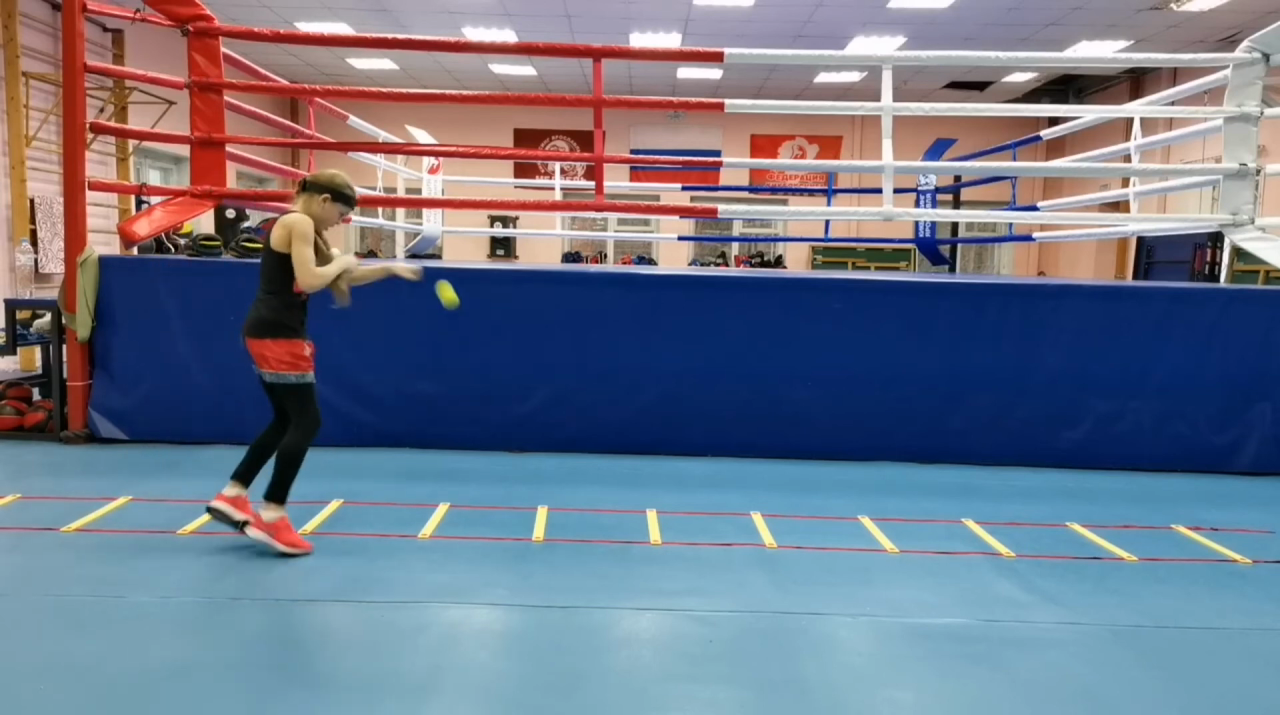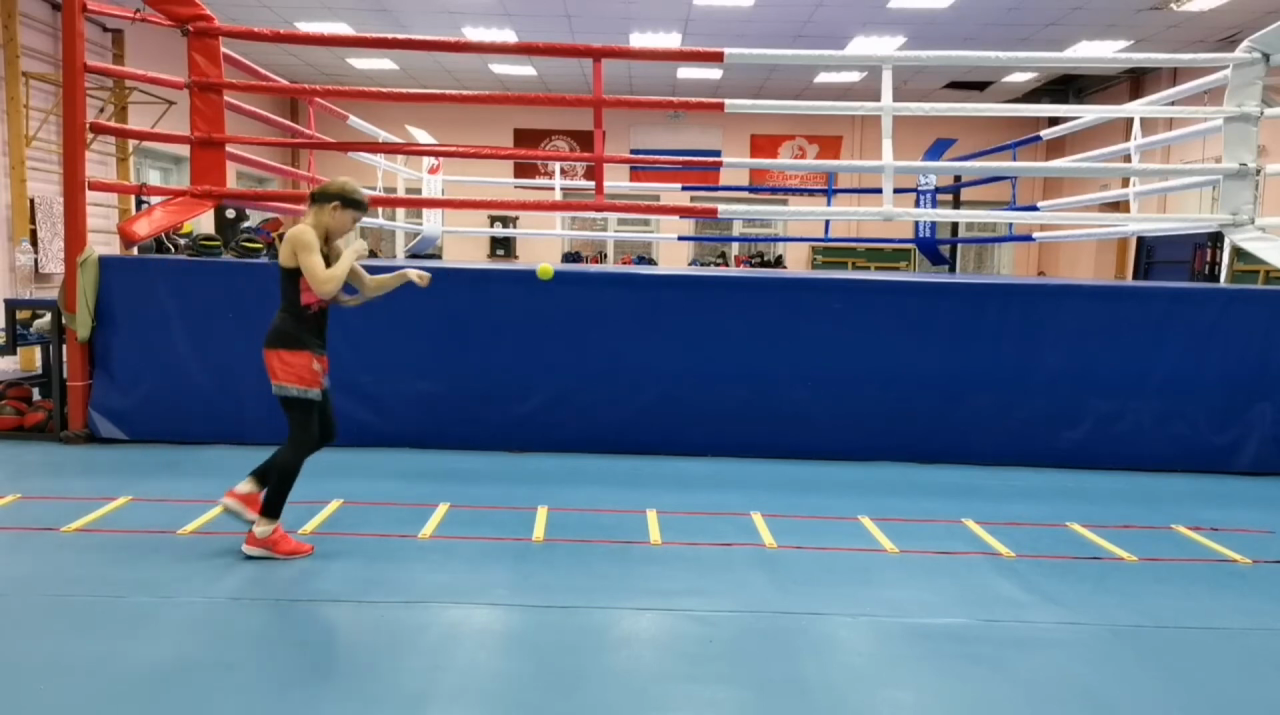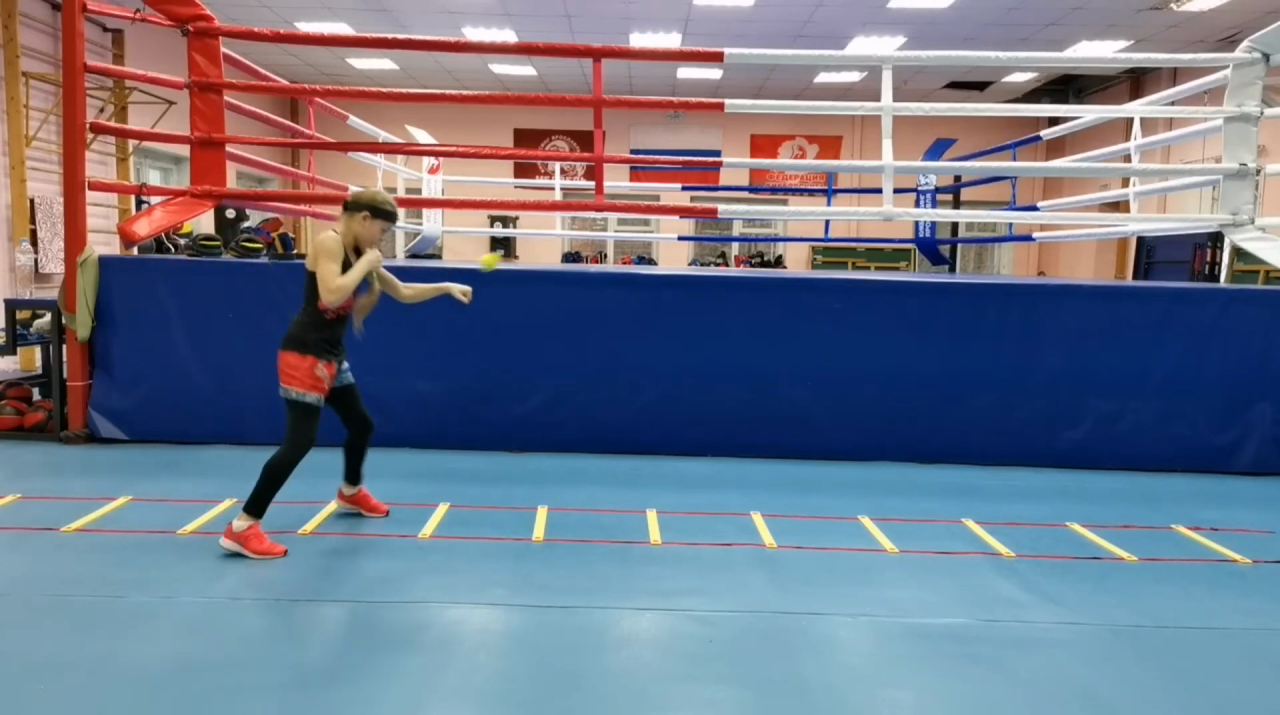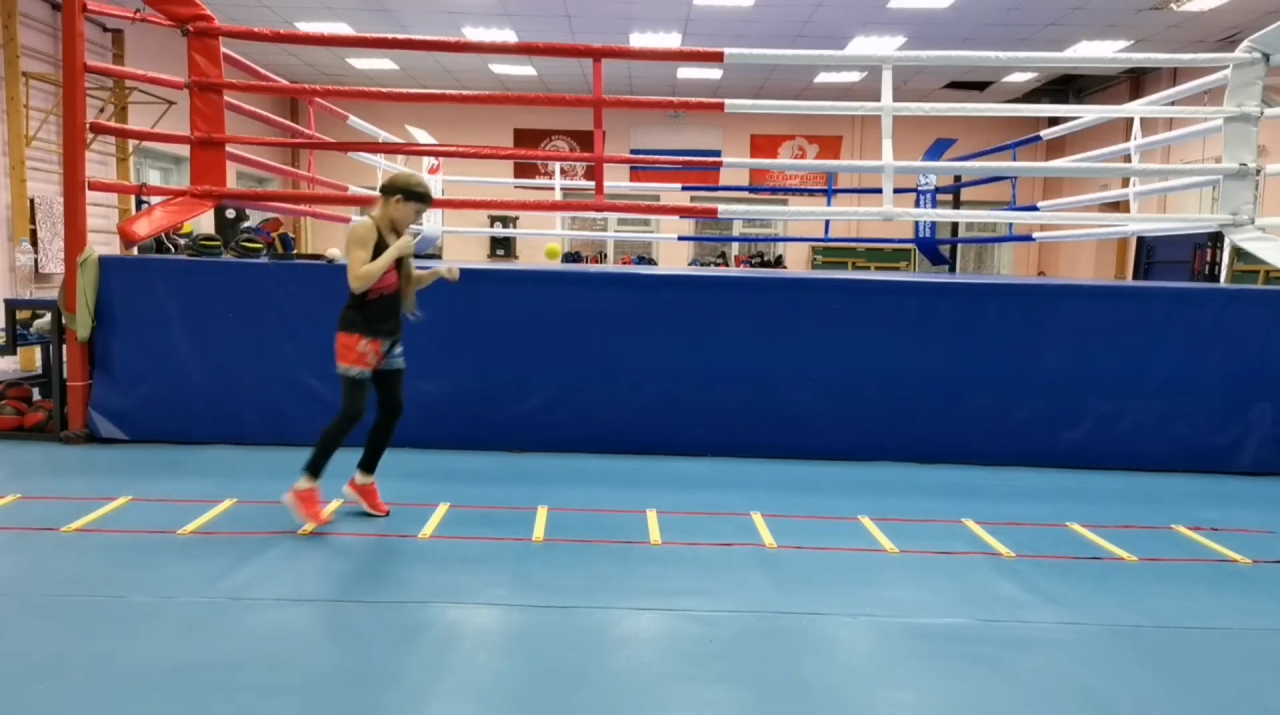
dt=0.2s
person 1, frame 1
left shoulder: (298, 228)
right shoulder: (299, 224)
left elbow: (347, 278)
right elbow: (309, 282)
left wrist: (392, 269)
right wrist: (341, 263)
left hip: (266, 333)
right hip: (281, 335)
left knee: (286, 420)
right knee: (306, 423)
left ankle: (232, 494)
right ankle: (271, 516)
person 1, frame 2
left shoulder: (330, 245)
right shoulder: (301, 235)
left elbow: (368, 287)
right elbow: (323, 287)
left wrist: (405, 274)
right wrist: (350, 255)
left hip: (308, 350)
right hip: (291, 349)
left knee: (321, 433)
right knee: (303, 438)
left ankle: (247, 490)
right ankle: (264, 531)
person 1, frame 3
left shoulder: (360, 253)
right shoulder: (328, 242)
left elbow: (402, 293)
right elbow: (331, 295)
left wrist: (446, 287)
right wrist: (366, 264)
left hip: (331, 355)
right hip: (305, 353)
left knee: (362, 426)
right knee: (299, 441)
left ankle: (351, 491)
right ankle: (243, 527)
person 1, frame 4
left shoulder: (396, 234)
right shoulder: (363, 228)
left elbow: (409, 283)
right elbow: (358, 282)
left wrist: (439, 271)
right wrist: (397, 251)
left hip: (388, 336)
right hip: (358, 333)
left knee: (392, 410)
right knee: (352, 412)
left ankle: (362, 482)
right ankle: (305, 487)
